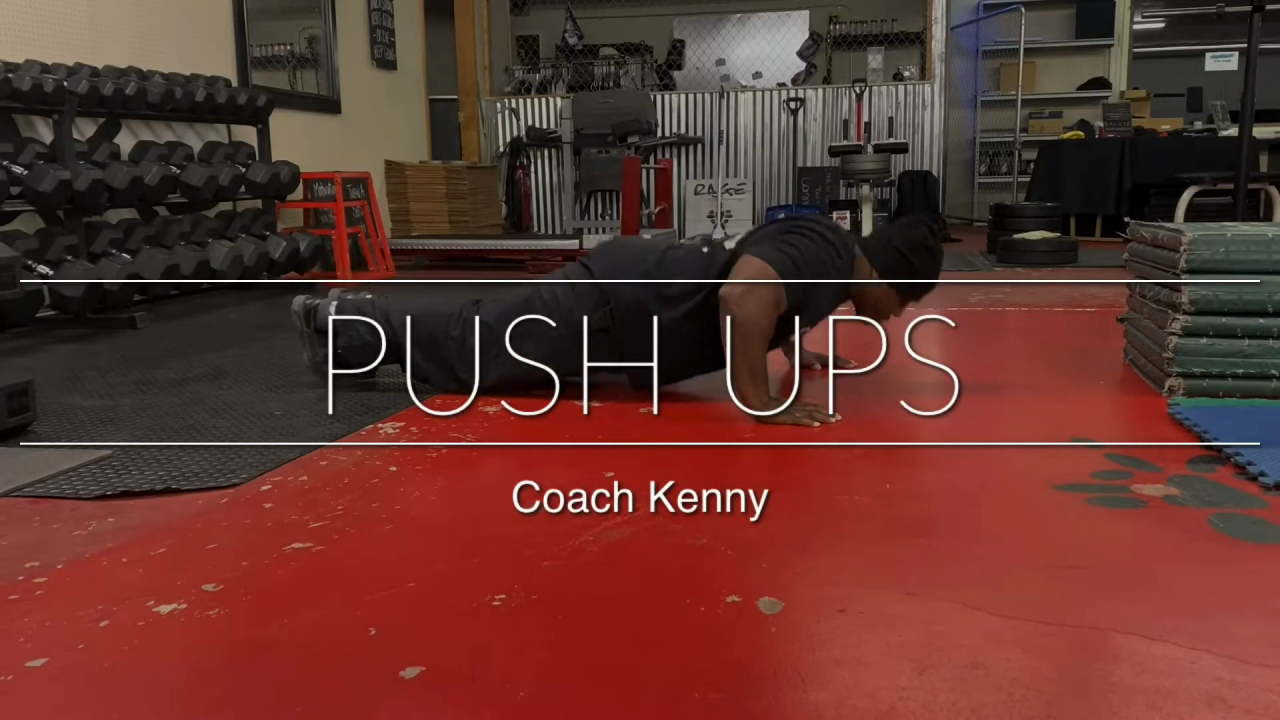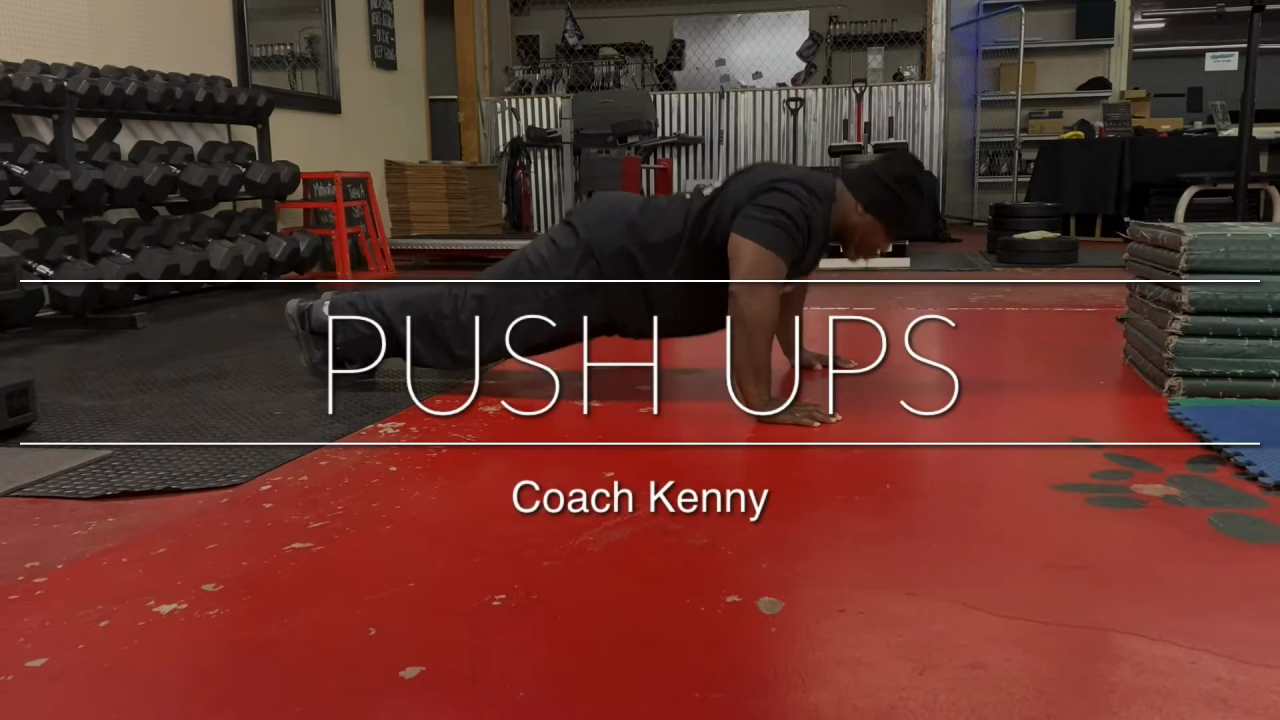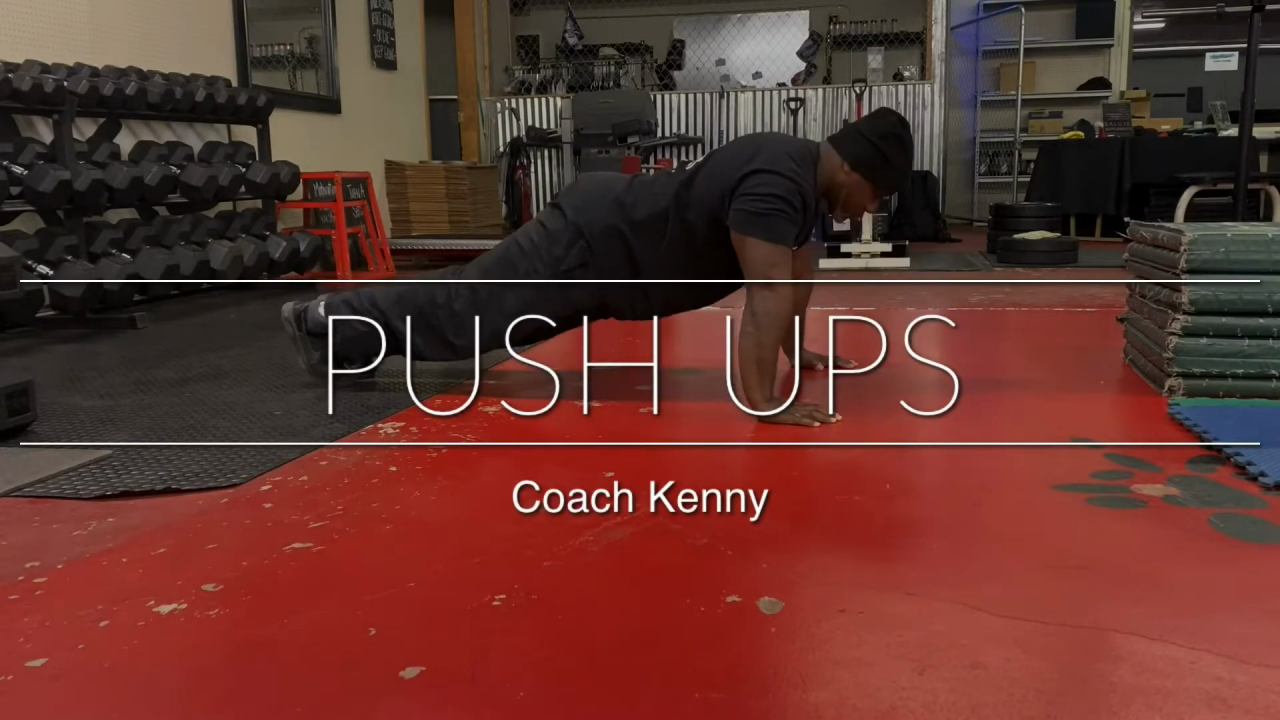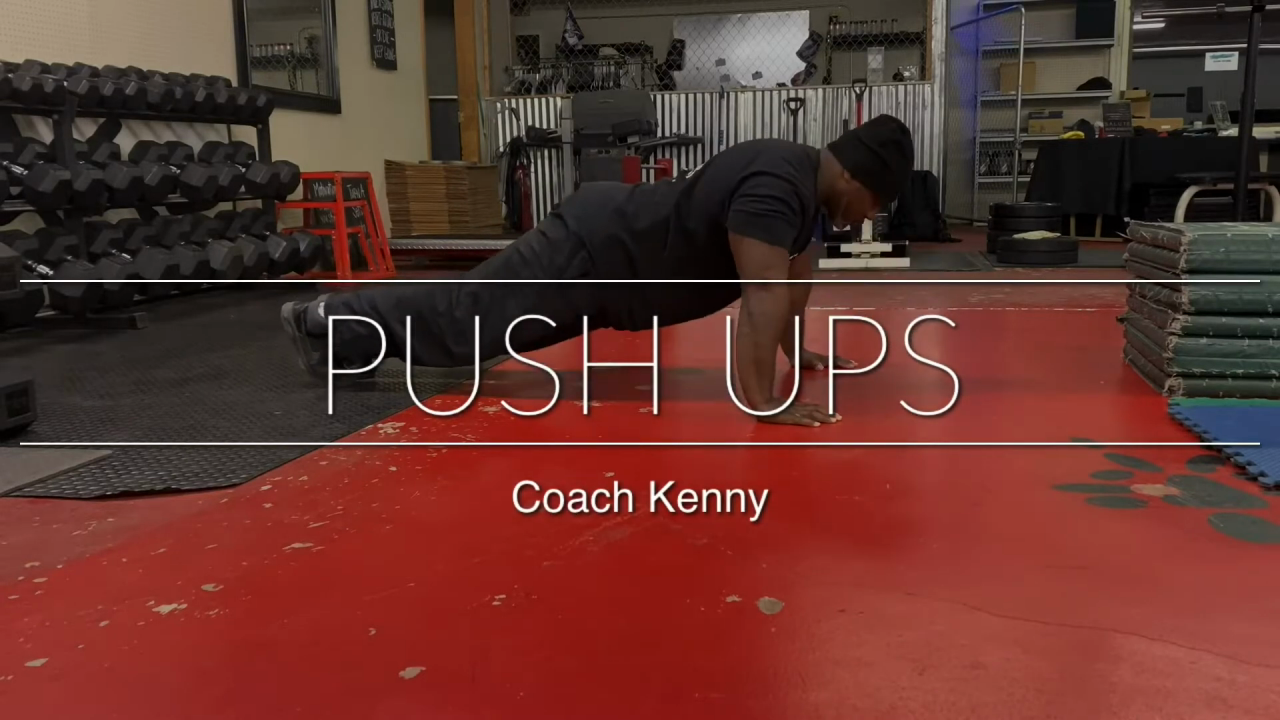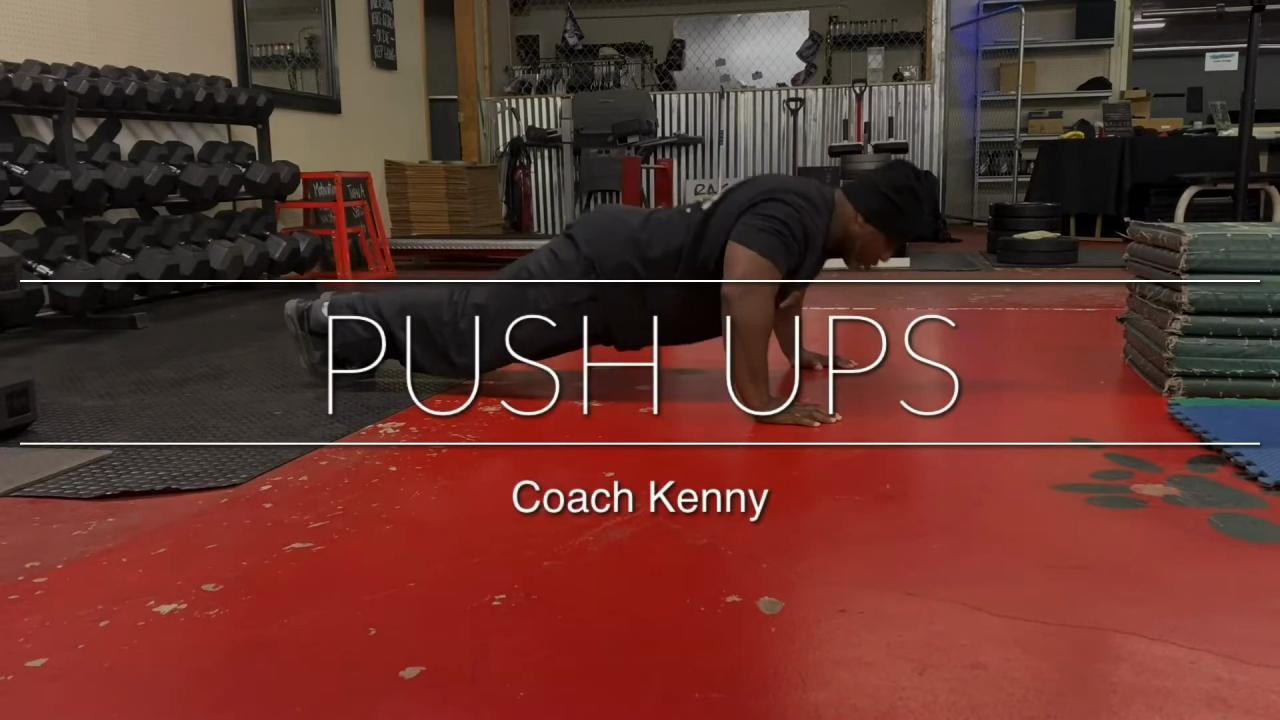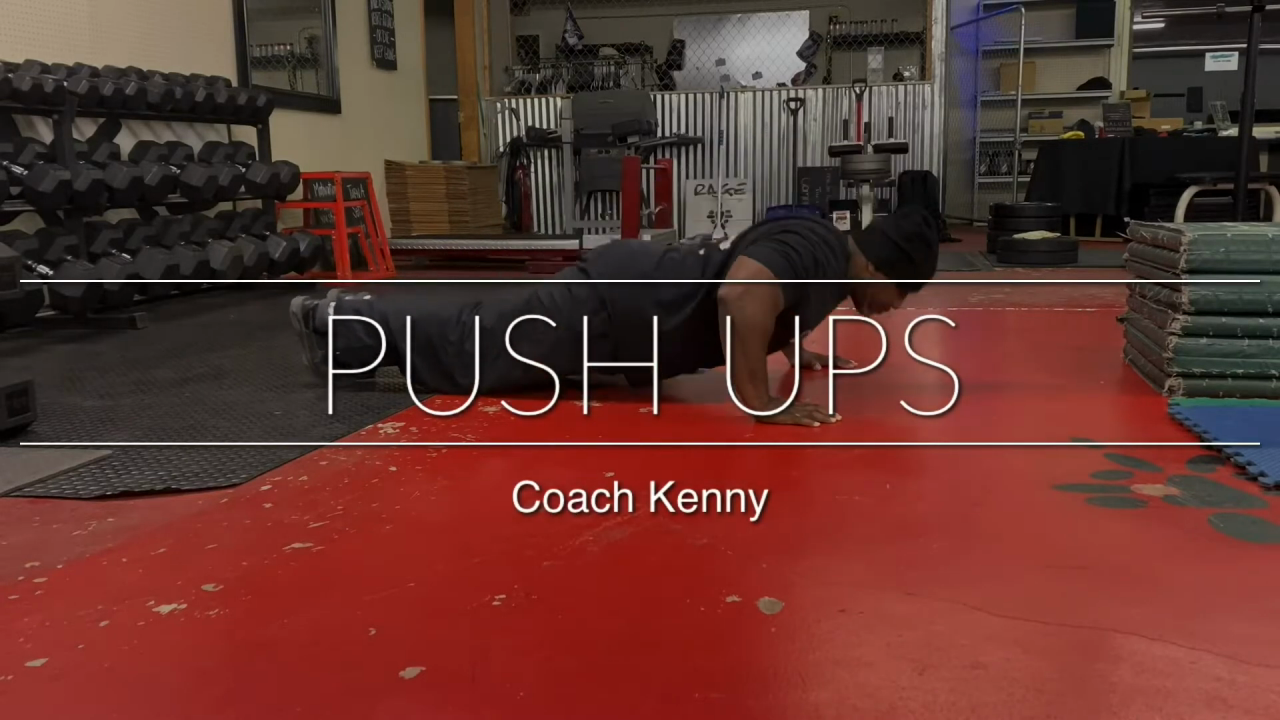
dt=0.2s
person 1, frame 1
left shoulder: (832, 253)
right shoulder: (822, 260)
right elbow: (742, 293)
left wrist: (793, 348)
right wrist: (758, 399)
left hip: (636, 286)
right hip: (615, 306)
left knee: (491, 328)
right knee: (474, 342)
left ankle: (357, 311)
right ankle: (337, 319)
person 1, frame 2
left shoulder: (817, 202)
right shoulder: (800, 203)
left elbow: (778, 277)
right elbow: (749, 288)
left wrist: (796, 349)
right wrist: (759, 398)
left hip: (622, 256)
right hip: (600, 264)
left knee: (476, 315)
right knee: (465, 324)
left ankle: (347, 313)
right ankle: (331, 319)
person 1, frame 3
left shoulder: (805, 176)
right shoulder: (779, 179)
left elbow: (797, 269)
right elbow: (769, 289)
left wrist: (796, 350)
right wrist: (762, 400)
left hip: (611, 238)
right hip: (589, 244)
left knee: (469, 309)
right knee: (459, 317)
left ankle: (343, 320)
right ankle: (327, 322)
person 1, frame 4
left shoulder: (805, 182)
right shoulder: (778, 183)
left elbow: (794, 272)
right elbow: (764, 290)
left wrist: (797, 350)
right wrist: (762, 400)
left hip: (611, 250)
right hip: (591, 254)
left knee: (472, 311)
right knee: (460, 322)
left ankle: (343, 320)
right ankle: (327, 323)
person 1, frame 5
left shoulder: (817, 214)
right shoulder: (795, 214)
left elbow: (780, 284)
right elbow: (743, 292)
left wrist: (796, 351)
right wrist: (758, 401)
left hip: (625, 266)
right hip: (601, 274)
left knee: (478, 321)
right knee: (466, 331)
left ankle: (350, 321)
right ankle: (329, 321)
person 1, frame 6
left shoulder: (827, 252)
right shoulder: (813, 255)
right elbow: (741, 298)
left wrist: (795, 350)
right wrist: (759, 400)
left hip: (634, 288)
right hip: (613, 309)
left knee: (486, 329)
right knee: (473, 345)
left ankle: (354, 311)
right ankle: (333, 320)
